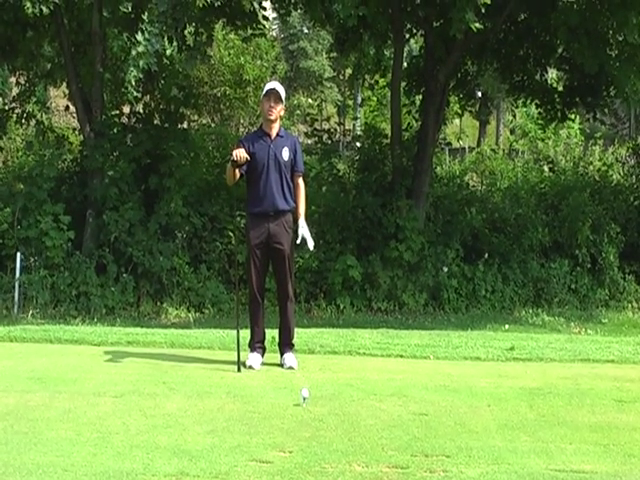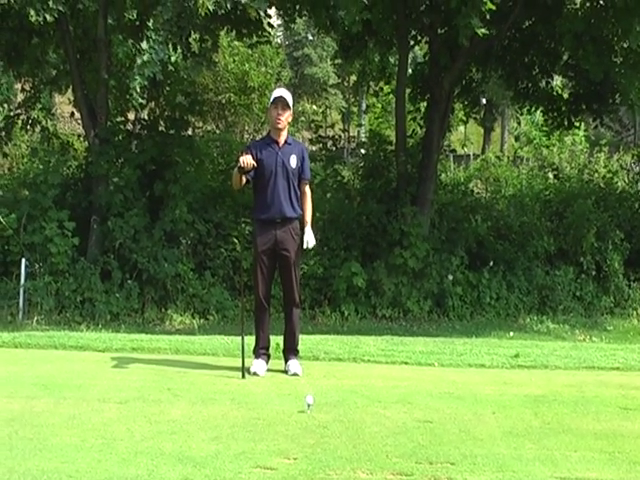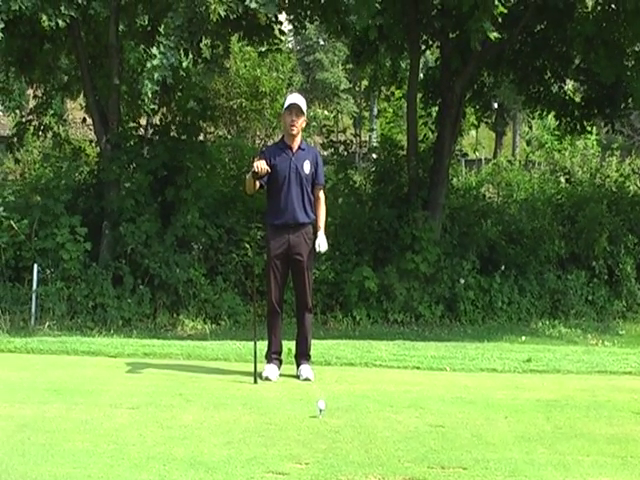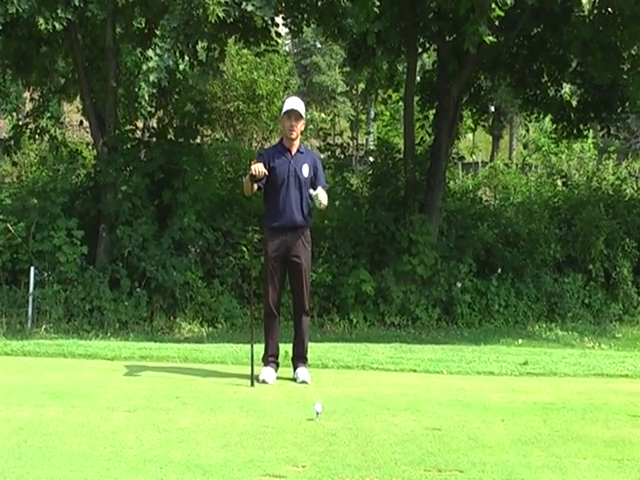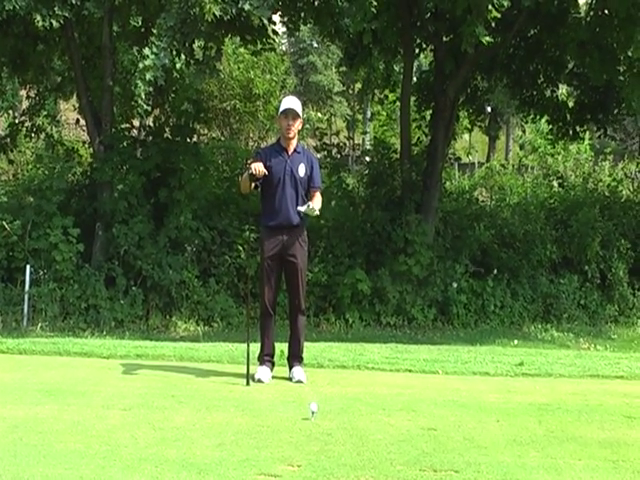
dt=0.4s
person 1, frame 1
left shoulder: (291, 142)
right shoulder: (248, 141)
left elbow: (298, 182)
right elbow: (231, 180)
left wrist: (302, 220)
right wrist: (233, 162)
left hip: (283, 221)
right hip: (256, 221)
left knee: (285, 287)
right knee: (255, 288)
left ankle: (287, 348)
right ankle: (256, 348)
person 1, frame 2
left shoulder: (299, 150)
right shoulder: (255, 148)
left elbow: (305, 190)
right elbow: (237, 185)
left wrist: (308, 227)
right wrist: (240, 168)
left hip: (290, 228)
right hip: (263, 228)
left knee: (292, 295)
right knee: (261, 294)
left ankle: (292, 355)
right ankle: (261, 354)
person 1, frame 3
left shoulder: (313, 155)
right shoulder: (269, 153)
left elbow: (319, 195)
right elbow: (250, 190)
left wrist: (321, 231)
right wrist: (254, 173)
left hip: (303, 233)
right hip: (276, 233)
left knee: (305, 300)
right knee: (274, 299)
left ankle: (303, 360)
right ankle: (273, 359)
person 1, frame 4
left shoulder: (312, 159)
right shoulder: (267, 156)
left elbow: (322, 194)
right elbow: (248, 191)
left wrist: (322, 198)
right wrist: (252, 175)
left hip: (300, 236)
right hip: (273, 235)
left knee: (301, 302)
right knee: (271, 301)
left ankle: (300, 363)
right ankle: (270, 362)
person 1, frame 5
left shoulder: (309, 158)
right shoulder: (264, 154)
left elbow: (316, 195)
right elbow: (244, 189)
left wrist: (314, 206)
right wrist: (250, 173)
left hip: (296, 235)
right hip: (270, 235)
left knee: (298, 302)
right knee: (267, 301)
left ankle: (296, 362)
right ankle: (266, 361)
